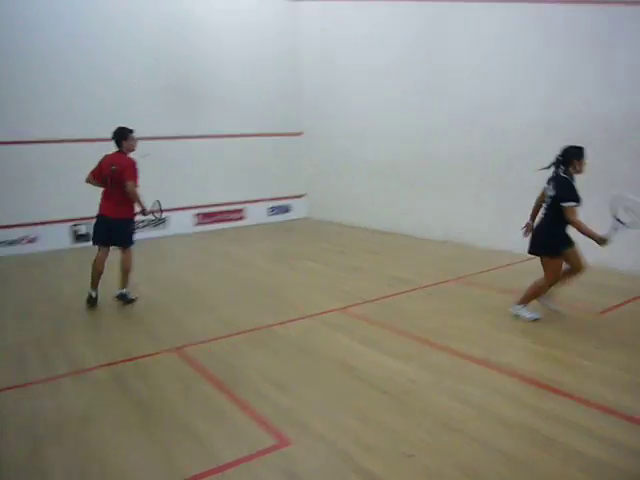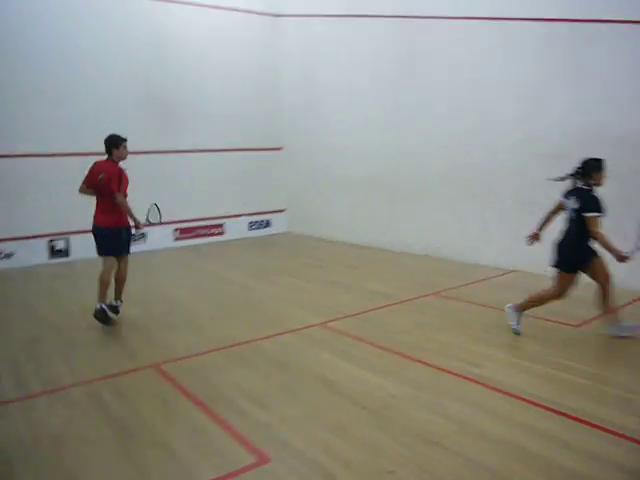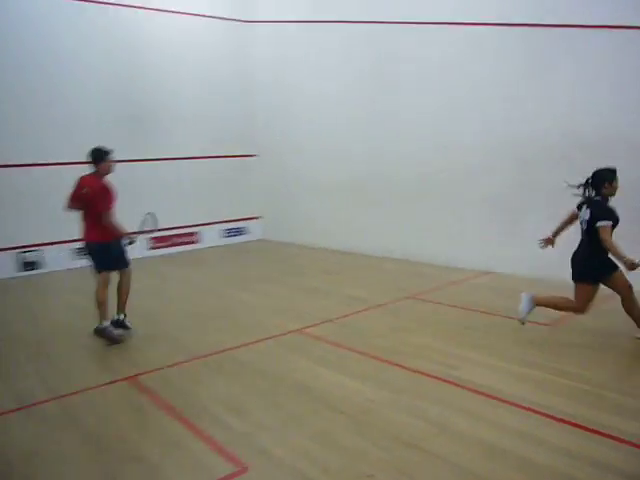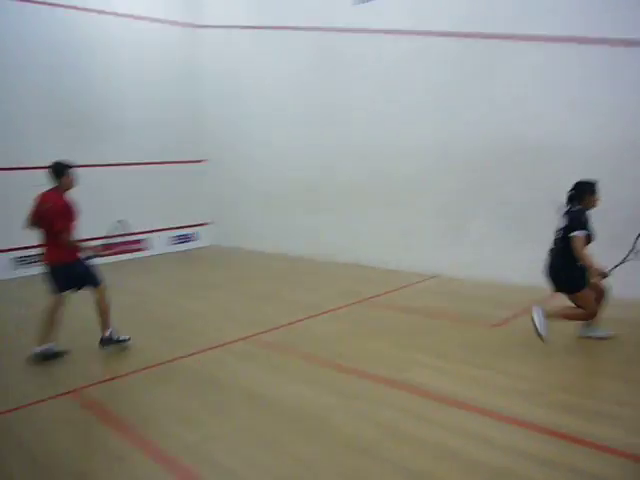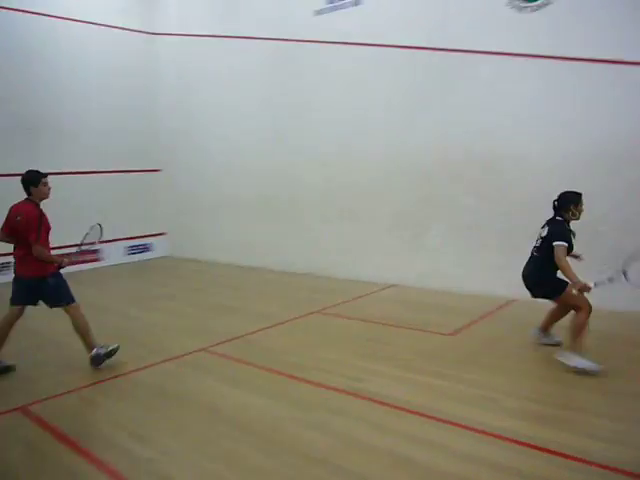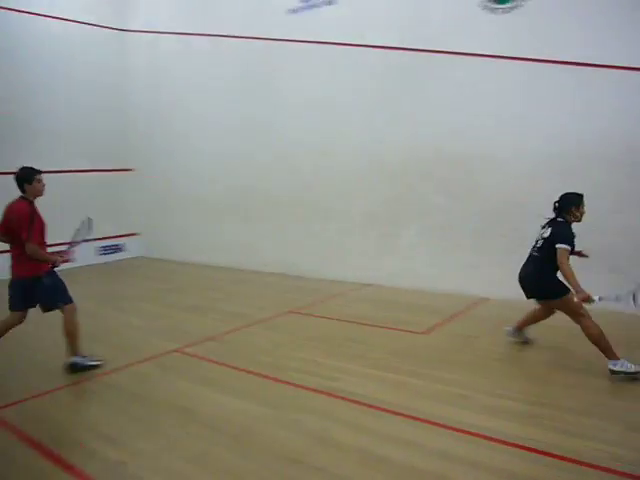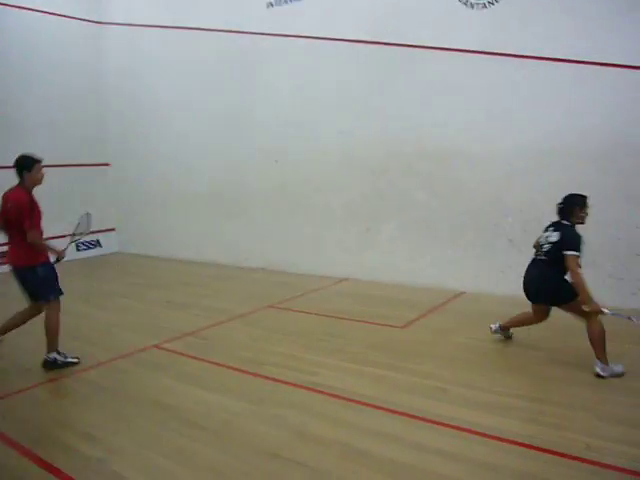
dt=0.1s
person 1, frame 1
left shoulder: (106, 160)
right shoulder: (129, 163)
left elbow: (90, 179)
right elbow: (130, 188)
right wrist: (142, 207)
left hip: (104, 214)
right hip: (123, 215)
left knee: (102, 253)
right knee: (126, 252)
left ankle: (93, 292)
right ankle: (123, 292)
person 1, frame 2
left shoulder: (96, 166)
right shoulder: (118, 172)
left elbow: (83, 189)
right elbow: (119, 199)
right wrist: (135, 219)
left hip: (99, 223)
right hip: (117, 224)
left knee: (108, 264)
right knee: (122, 262)
left ankle: (101, 306)
right ankle: (116, 303)
person 1, frame 3
left shoulder: (83, 181)
right shoulder: (101, 187)
left elbow: (71, 204)
right elbow: (106, 218)
right wrist: (123, 233)
left hip: (90, 239)
right hip: (105, 239)
left knee: (103, 279)
right knee: (125, 272)
left ankle: (103, 324)
right ankle: (120, 317)
person 1, frame 4
left shoulder: (43, 198)
right shoulder: (62, 204)
left elbow: (32, 223)
right elbow: (64, 238)
right wrist: (84, 248)
left hip: (52, 257)
right hip: (67, 258)
left knee: (57, 299)
right knee: (99, 289)
left ankle: (43, 347)
right ankle: (107, 334)
person 1, frame 5
right shoulder: (36, 214)
right elbow: (38, 250)
right wrist: (59, 261)
left hip: (23, 272)
right hip: (42, 271)
right knee: (73, 308)
right ankle: (95, 351)
person 1, frame 6
right shoulder: (29, 212)
right elbow: (31, 249)
right wrist: (54, 259)
left hip: (19, 272)
right hip: (38, 271)
right knee: (69, 310)
right ankle: (75, 358)
person 1, frame 7
right shoulder: (27, 200)
right elbow: (32, 237)
right wrist: (54, 250)
left hip: (19, 261)
right hip: (33, 262)
left knee: (35, 307)
right knee: (53, 305)
right ankle: (52, 355)
person 2, frame 1
left shoulder: (556, 179)
right shoulder: (568, 188)
left elbow: (539, 200)
right elbow: (572, 219)
left wrist: (531, 221)
right wrist: (595, 237)
left hip: (557, 234)
right hip: (549, 235)
left knee: (577, 267)
right knee: (551, 278)
left ankle: (543, 294)
right ankle: (519, 306)
person 2, frame 2
left shoulder: (574, 192)
right shoulder: (591, 200)
left elbow: (552, 212)
right elbow: (595, 231)
left wrist: (538, 230)
right wrist: (615, 252)
left hip: (580, 248)
right hip: (573, 250)
left knee: (605, 280)
right knee: (558, 292)
left ankle: (614, 325)
right ankle: (516, 309)
person 2, frame 3
left shoulder: (588, 203)
right shoulder: (604, 209)
left elbow: (568, 220)
right elbow: (606, 239)
left wrist: (553, 236)
right wrist: (625, 260)
left hip: (595, 259)
right hip: (589, 261)
right knee: (579, 307)
right ankle: (532, 300)
person 2, frame 4
left shoulder: (572, 213)
right shoulder: (579, 219)
left elbow: (562, 238)
right elbow: (578, 249)
right wrist: (594, 270)
left hip: (562, 265)
right hip: (563, 269)
left knee: (599, 292)
right knee: (589, 311)
left ankle: (588, 327)
right ankle: (543, 314)
person 2, frame 5
left shoulder: (553, 223)
right shoulder: (561, 230)
right elbow: (560, 260)
left wrist: (568, 252)
right wrist: (577, 282)
left hip: (532, 272)
right hip: (540, 277)
left knee: (566, 304)
right knee: (584, 307)
left ankle: (542, 333)
right ankle: (571, 354)
person 2, frame 6
left shoulder: (553, 223)
right shoulder: (564, 232)
right elbow: (562, 263)
left wrist: (572, 251)
right wrist: (579, 290)
left hip: (528, 274)
right hip: (540, 279)
left knee: (548, 308)
right knee: (582, 316)
left ankle: (516, 330)
right ankle: (614, 362)
person 2, frame 7
left shoulder: (553, 227)
right shoulder: (573, 237)
left elbow: (536, 246)
right elbow: (572, 270)
right wrist: (588, 300)
left hip: (531, 278)
right hip: (550, 282)
left knee: (540, 314)
right knee: (592, 315)
left ankle: (500, 327)
right ankle: (603, 366)
